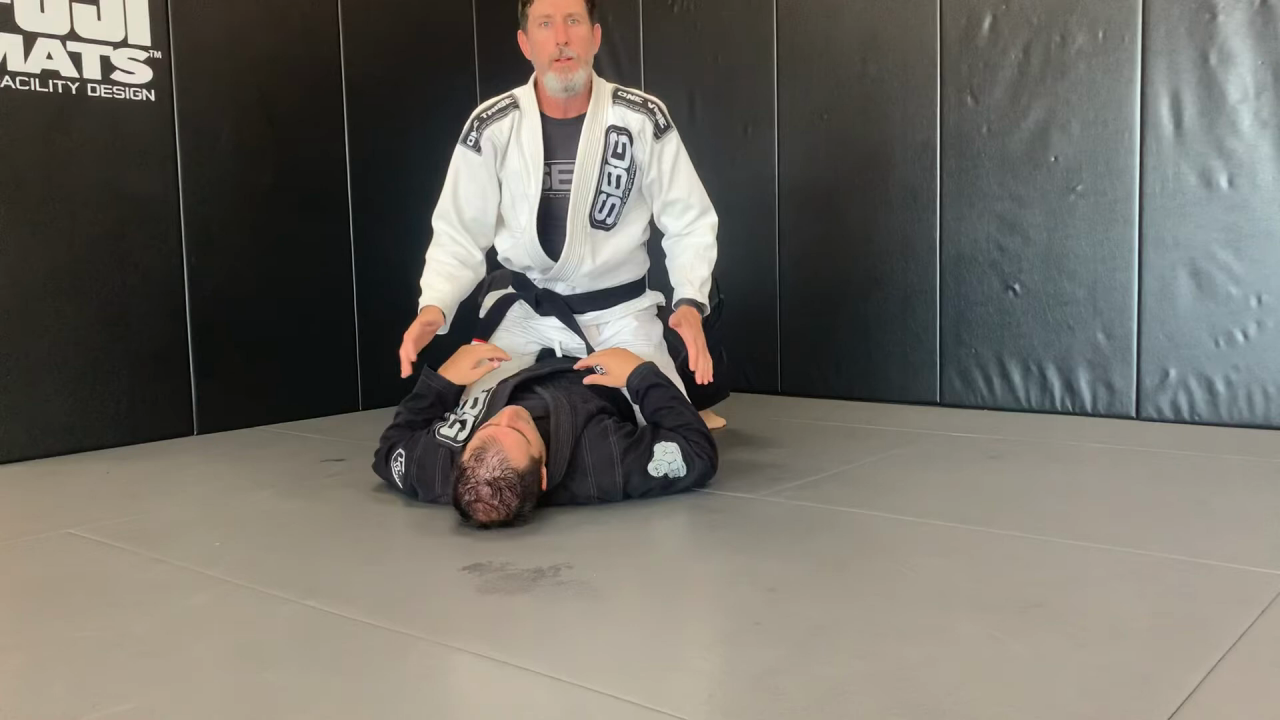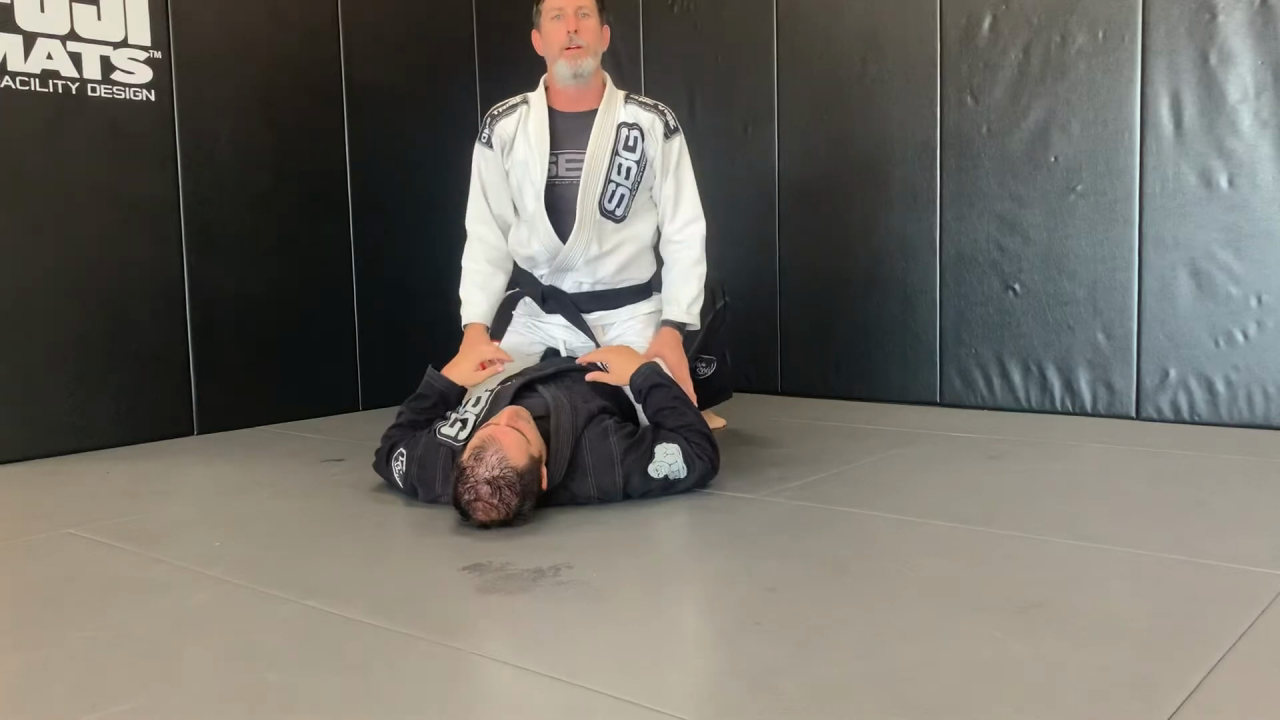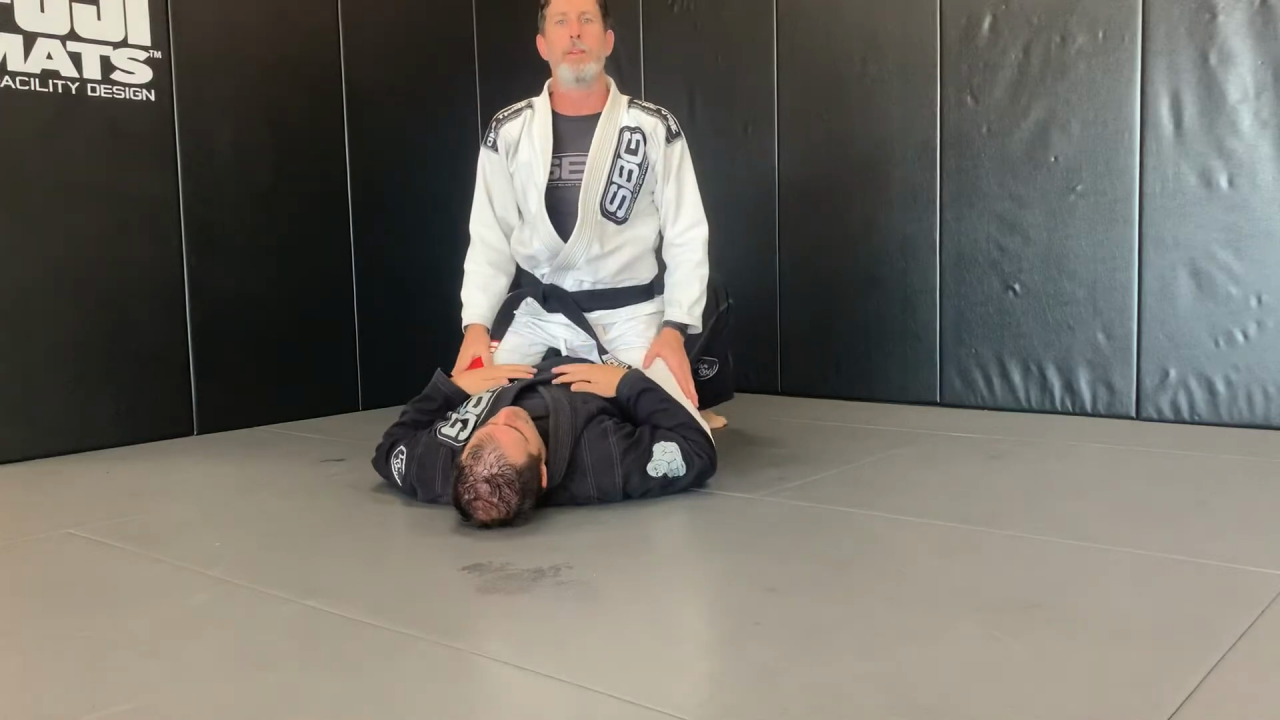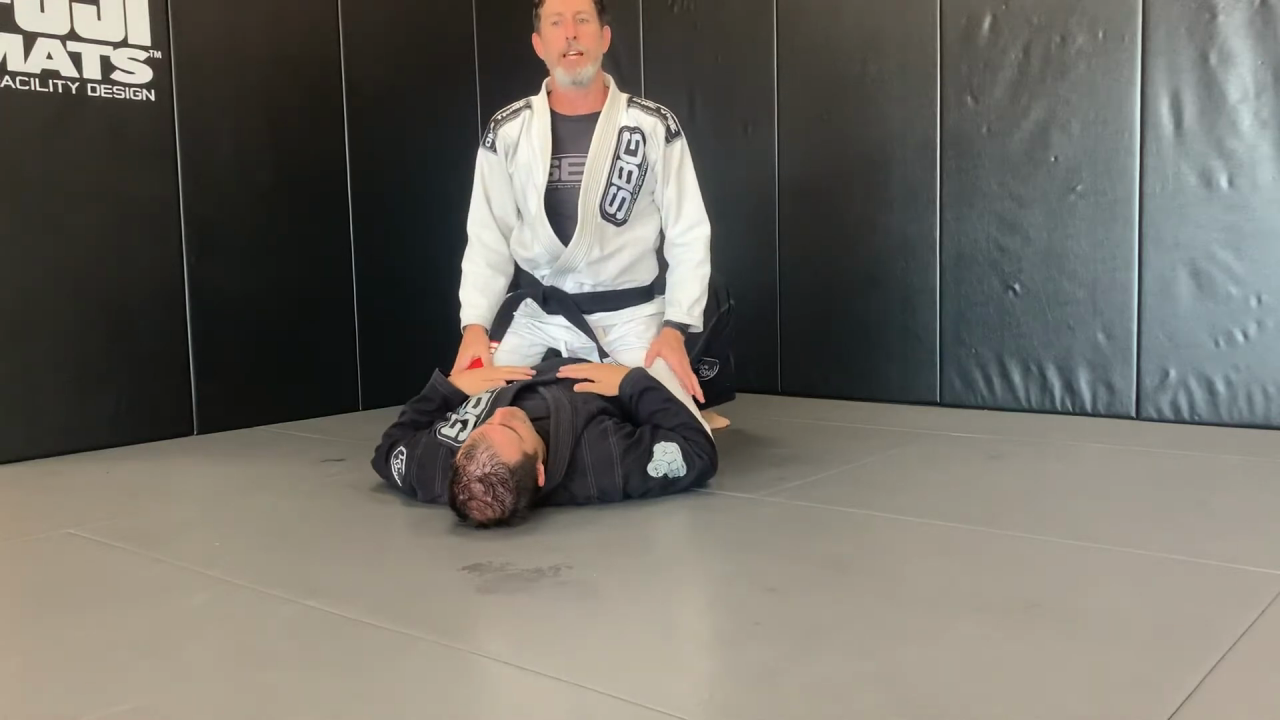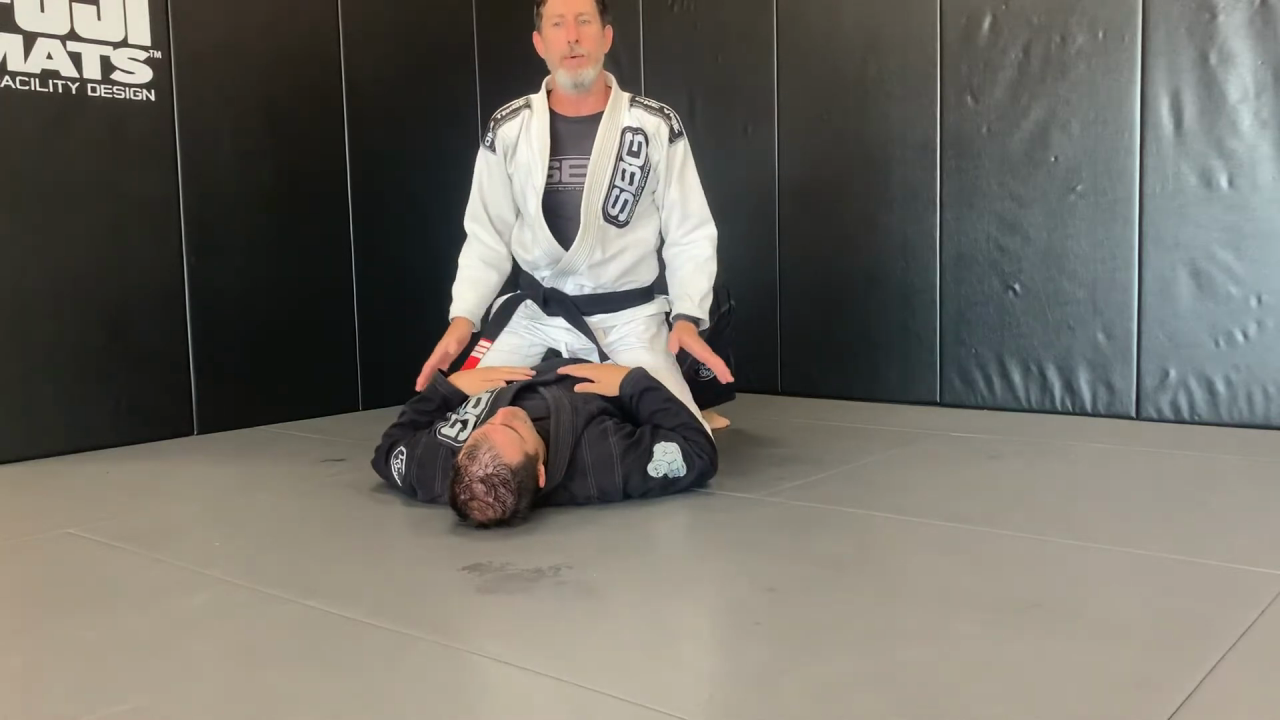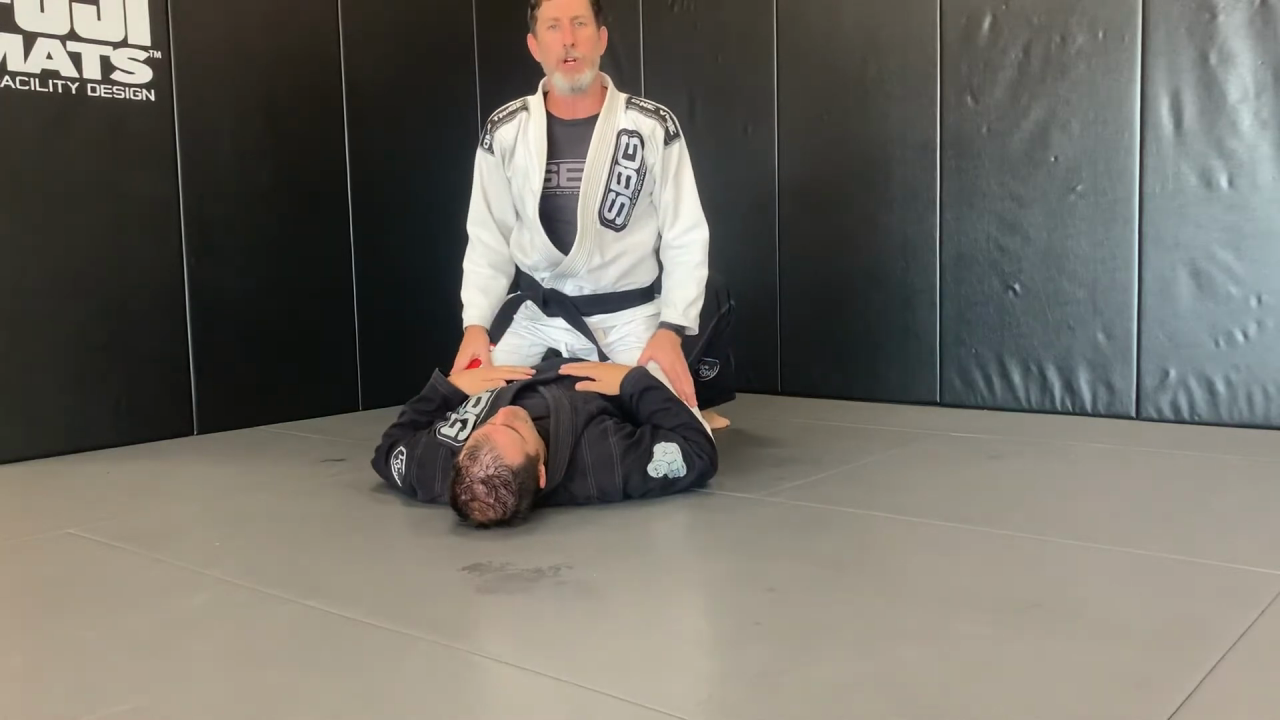
dt=0.5s
person 1, frame 1
left shoulder: (643, 121)
right shoulder: (490, 128)
left elbow: (690, 221)
right elbow: (460, 234)
left wrist: (689, 303)
right wrist: (433, 308)
left hip: (621, 313)
right hip: (527, 313)
person 1, frame 2
left shoulder: (653, 123)
right shoulder: (503, 127)
left elbow: (684, 234)
right elbow: (487, 237)
left wrist: (673, 327)
right wrist: (476, 325)
left hip: (630, 315)
right hip: (535, 314)
person 1, frame 3
left shoulder: (655, 128)
right shoulder: (509, 132)
left elbow: (687, 236)
right elbow: (490, 238)
left wrist: (675, 327)
right wrist: (476, 324)
left hip: (631, 315)
right hip: (538, 316)
person 1, frame 4
left shoulder: (654, 126)
right shoulder: (508, 131)
left elbow: (688, 236)
right elbow: (489, 239)
left wrist: (676, 326)
right wrist: (475, 324)
left hip: (630, 318)
right hip: (537, 316)
person 1, frame 5
left shoulder: (656, 126)
right shoulder: (509, 129)
left elbow: (689, 232)
right elbow: (489, 235)
left wrist: (687, 317)
right wrist: (463, 317)
left hip: (627, 317)
right hip: (535, 315)
person 1, frame 6
left shoulder: (653, 127)
right shoulder: (505, 131)
left elbow: (686, 239)
right elbow: (489, 239)
left wrist: (672, 329)
right wrist: (475, 323)
left hip: (629, 318)
right hip: (536, 315)
person 2, frame 1
left shoulder: (431, 469)
right shoulder: (603, 465)
left elbow: (390, 450)
right elbow: (699, 456)
left wrist: (442, 379)
right wrist: (641, 374)
person 2, frame 2
left shoulder: (432, 468)
right shoulder: (605, 466)
left elbow: (391, 450)
right elbow: (701, 457)
left wrist: (446, 380)
right wrist: (645, 374)
person 2, frame 3
left shoulder: (431, 469)
right shoulder: (604, 466)
left elbow: (390, 450)
right elbow: (698, 456)
left wrist: (452, 386)
right wrist: (629, 382)
person 2, frame 4
left shoulder: (430, 469)
right shoulder: (605, 465)
left elbow: (389, 450)
right elbow: (700, 456)
left wrist: (450, 386)
right wrist: (633, 381)
person 2, frame 5
left shoulder: (431, 468)
right shoulder: (604, 465)
left elbow: (388, 450)
right elbow: (700, 455)
left wrist: (448, 386)
right wrist: (633, 381)
person 2, frame 6
left shoulder: (431, 468)
right shoulder: (604, 466)
left elbow: (389, 451)
right elbow: (700, 456)
left wrist: (449, 386)
right wrist: (634, 380)
